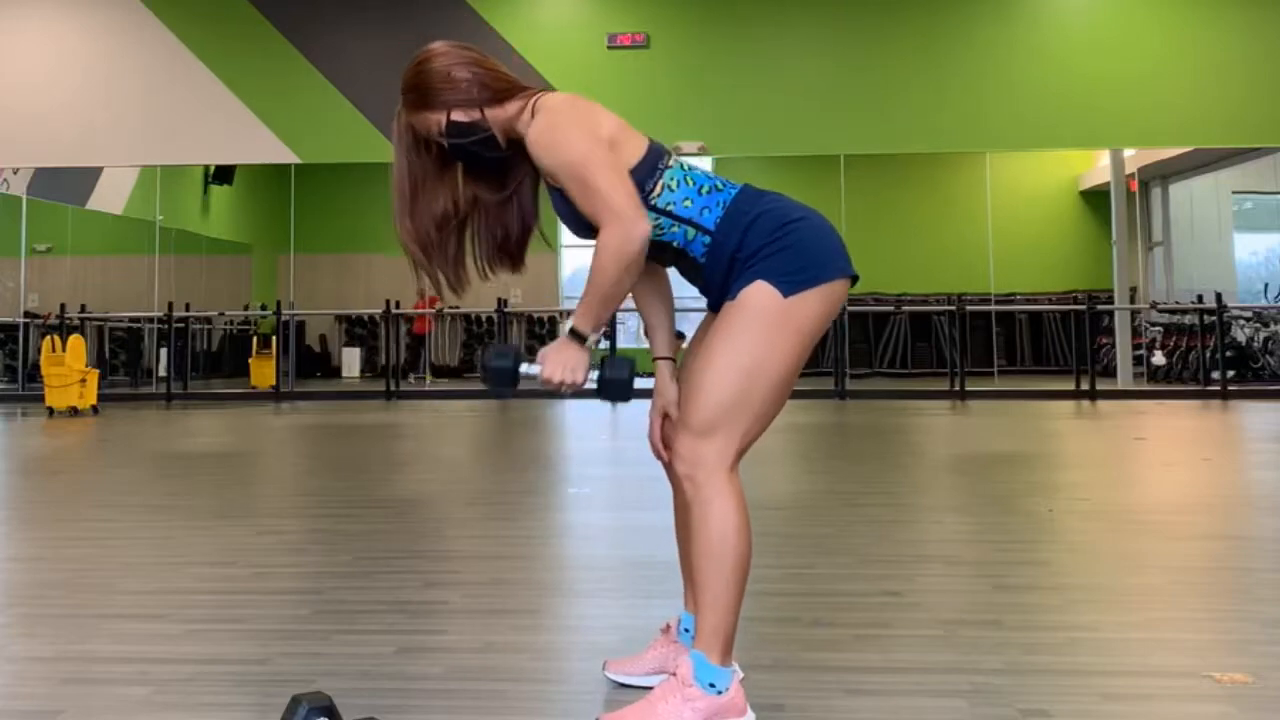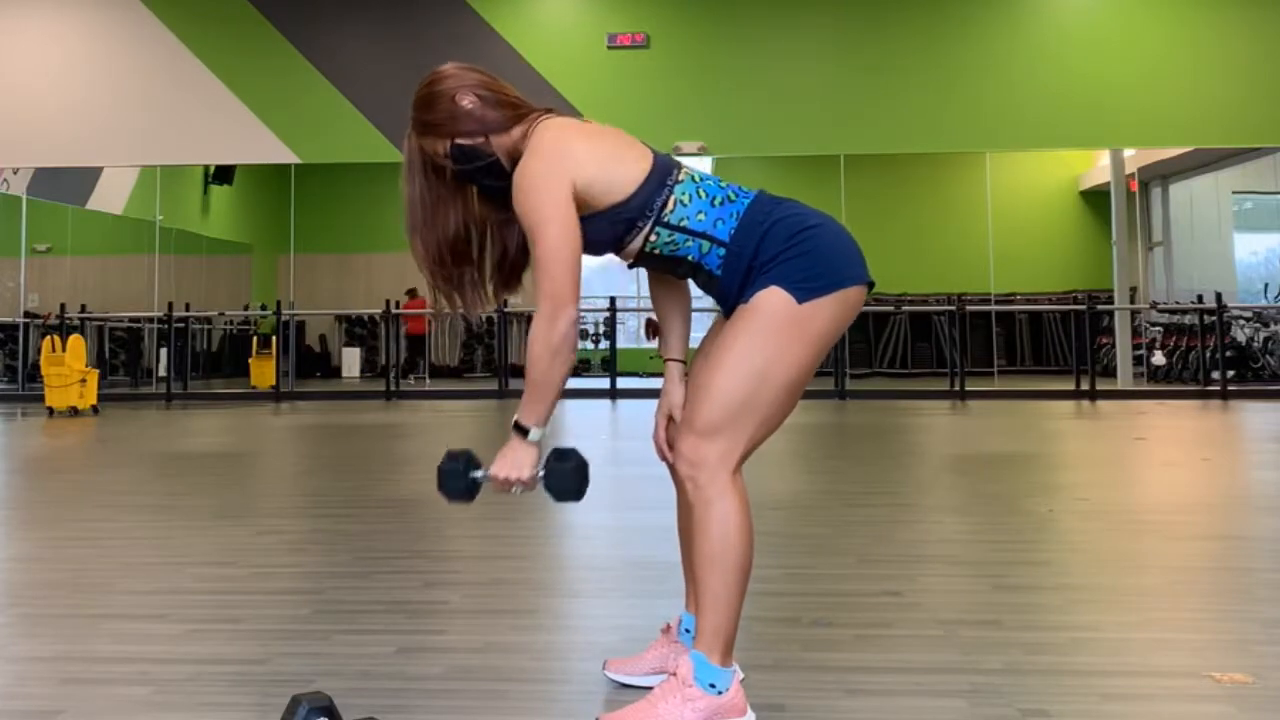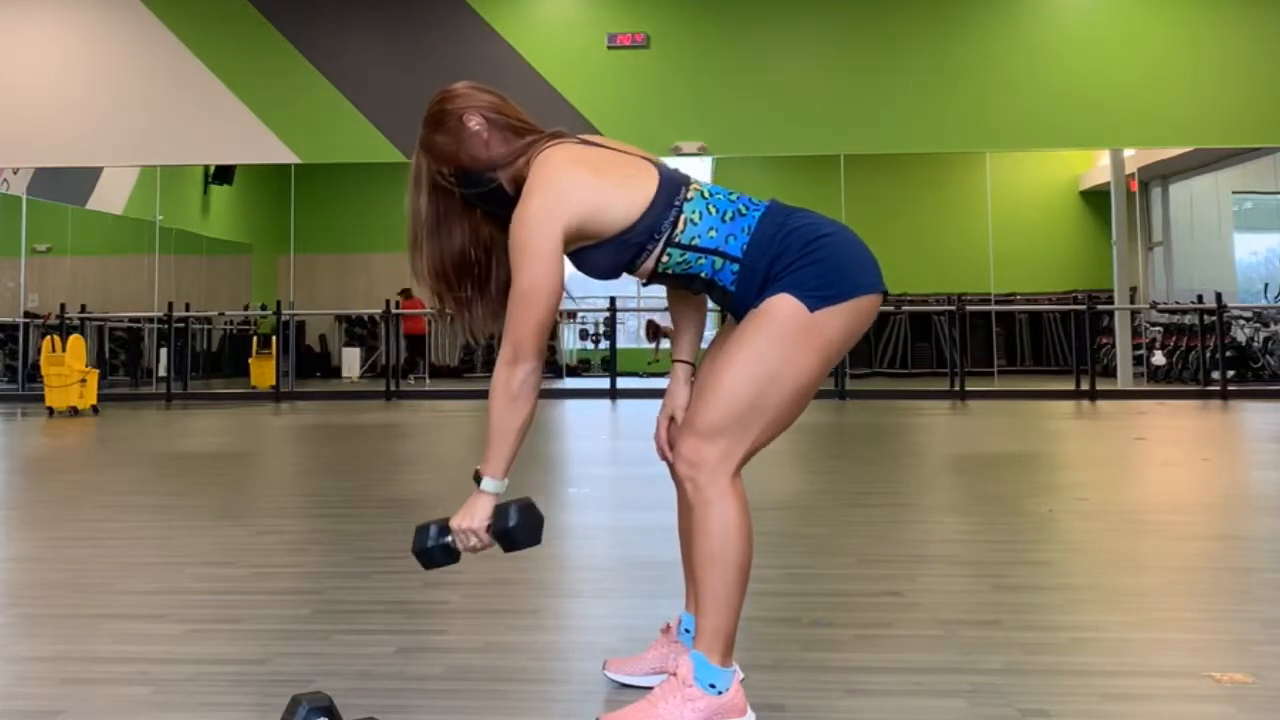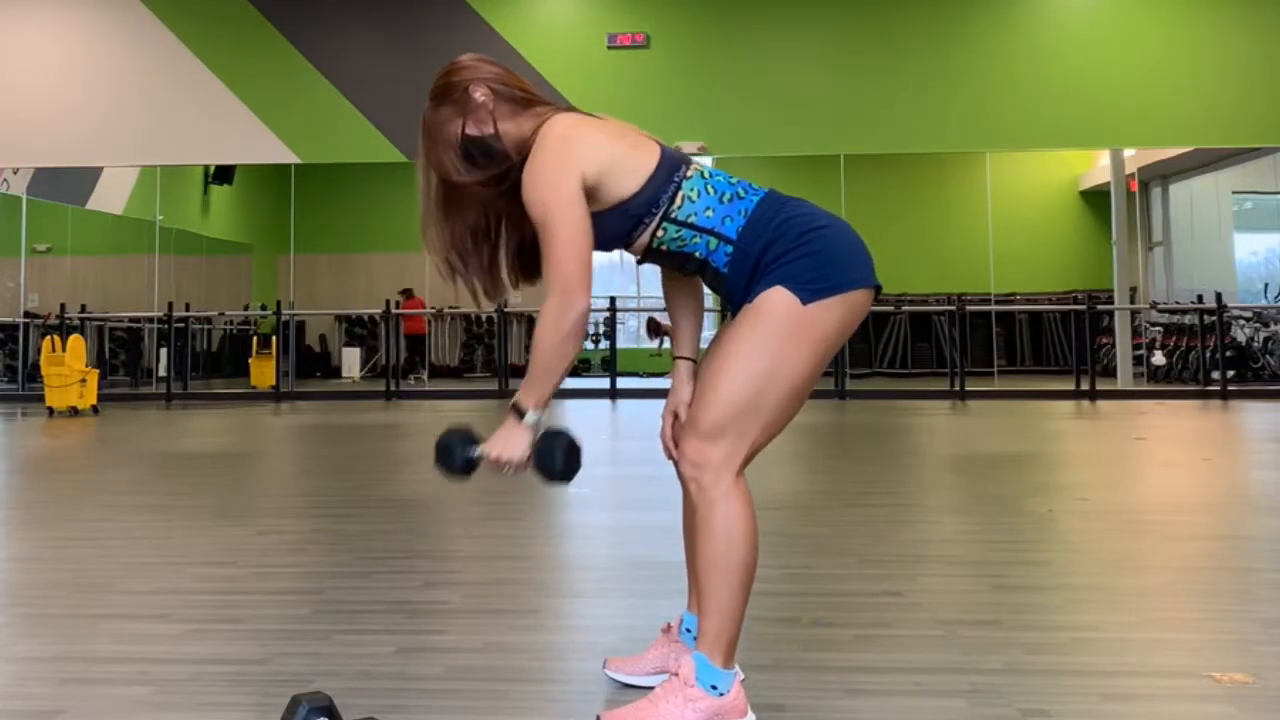
dt=0.3s
person 1, frame 1
left shoulder: (549, 124)
right shoulder: (535, 146)
left elbow: (629, 237)
right elbow: (645, 247)
left wrist: (576, 339)
right wrist: (665, 370)
left hip: (788, 257)
right hip: (771, 264)
left knee: (702, 454)
right knee: (684, 450)
right ankle: (692, 636)
person 1, frame 2
left shoulder: (541, 162)
right shoulder: (565, 147)
left elbow: (558, 317)
right elbow: (664, 249)
left wrist: (526, 434)
right wrist: (675, 374)
left hip: (803, 264)
right hip: (788, 268)
left knee: (704, 456)
right knee: (692, 450)
right ankle: (694, 637)
person 1, frame 3
left shoulder: (543, 197)
right shoulder: (578, 161)
left elbow: (521, 363)
left wrist: (487, 488)
right wrist: (683, 374)
left hip: (818, 274)
right hip: (811, 272)
left knee: (704, 458)
right knee: (691, 451)
right ankle: (694, 640)
person 1, frame 4
left shoulder: (550, 157)
right shoulder: (577, 139)
left elbow: (569, 304)
left wrist: (523, 418)
right wrist: (684, 371)
left hip: (810, 265)
right hip: (805, 265)
left knee: (708, 457)
right knee: (700, 452)
right ankle: (695, 638)
